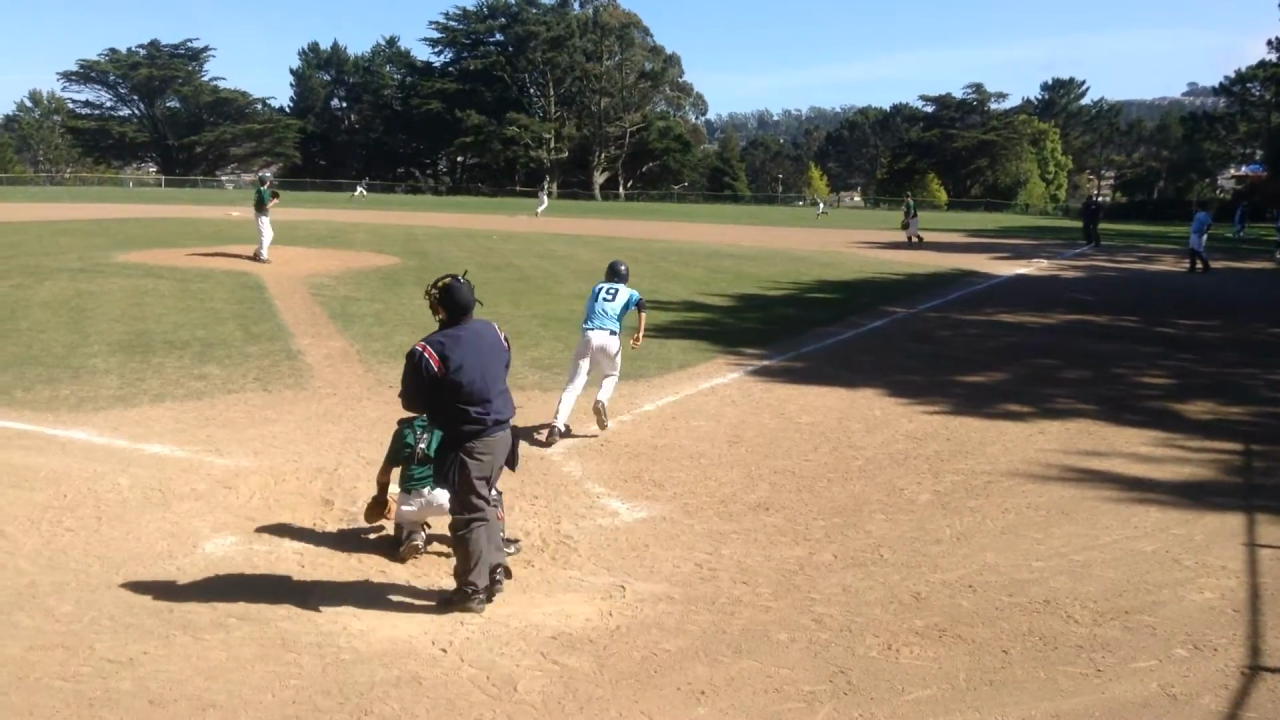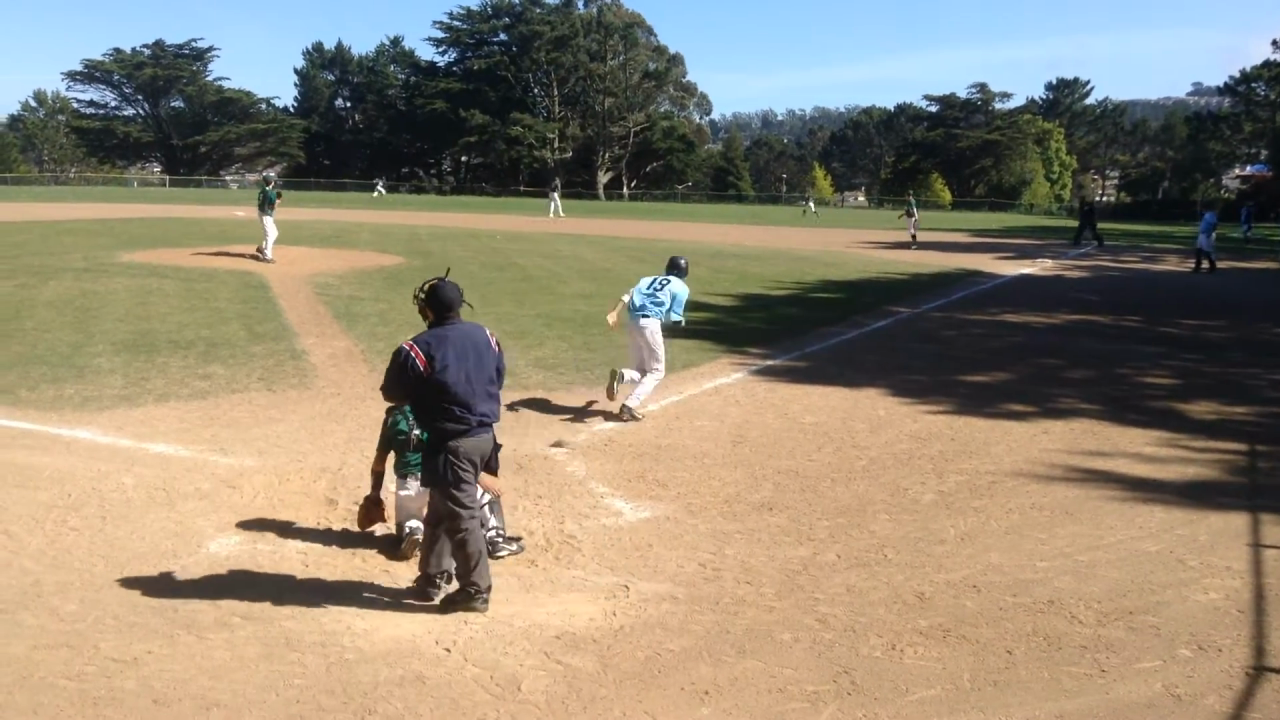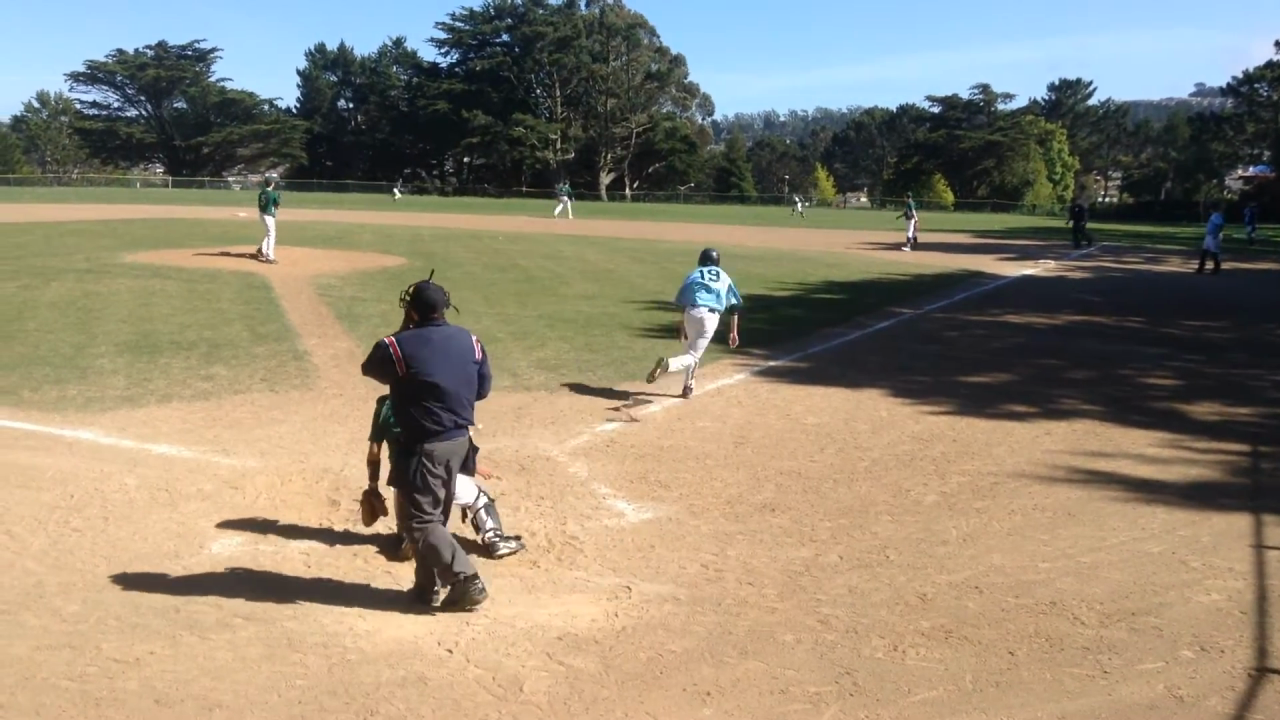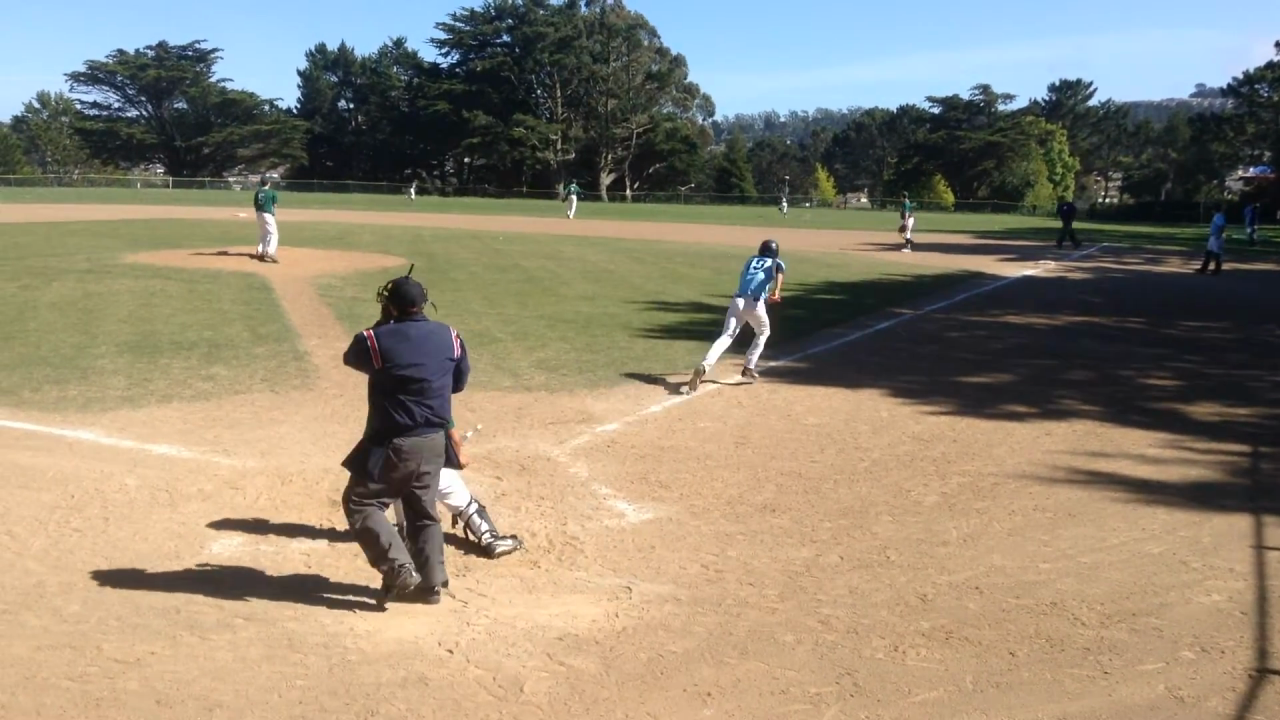
dt=0.2s
person 1, frame 1
left shoulder: (428, 350)
right shoulder: (493, 331)
left elbow: (413, 403)
left hip: (469, 444)
right hip: (501, 435)
left knee: (470, 515)
right knee: (483, 506)
left ankle: (472, 591)
right ankle: (494, 571)
person 1, frame 2
left shoulder: (416, 350)
right shoulder: (485, 336)
left elbow: (393, 394)
right elbow: (498, 380)
left hip: (452, 444)
right hip: (484, 437)
left knee: (461, 515)
right knee: (442, 509)
left ankle: (475, 590)
right ankle: (432, 578)
person 1, frame 3
left shoulder: (398, 345)
right shoulder: (469, 341)
left elbow: (371, 369)
right elbow: (482, 389)
left hip: (425, 446)
right hip: (458, 441)
left knee: (421, 519)
right knee: (431, 514)
left ankle: (467, 582)
right ankle: (428, 585)
person 1, frame 4
left shoulder: (377, 339)
right shoulder: (449, 336)
left elbow: (351, 358)
right elbow: (459, 382)
left wrist: (382, 322)
left hip: (396, 442)
right hip: (435, 439)
left knee: (360, 503)
right knee: (424, 513)
left ankle: (399, 569)
right ankle: (431, 583)
